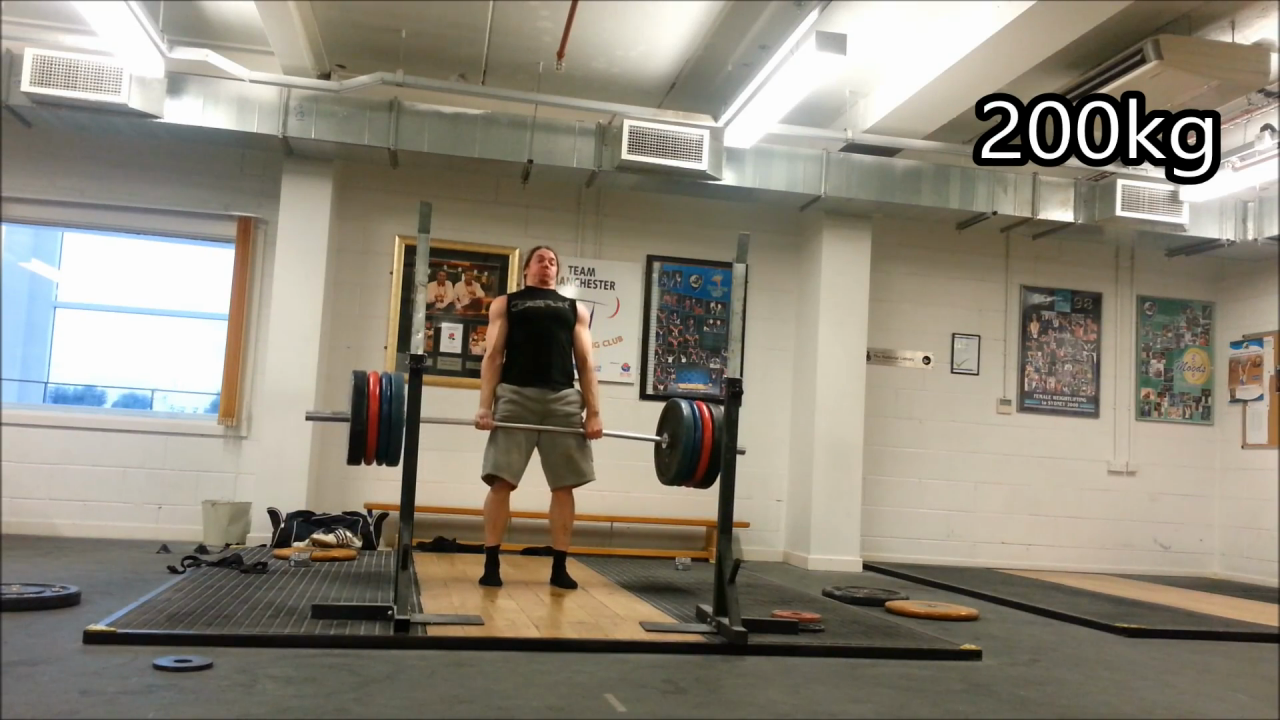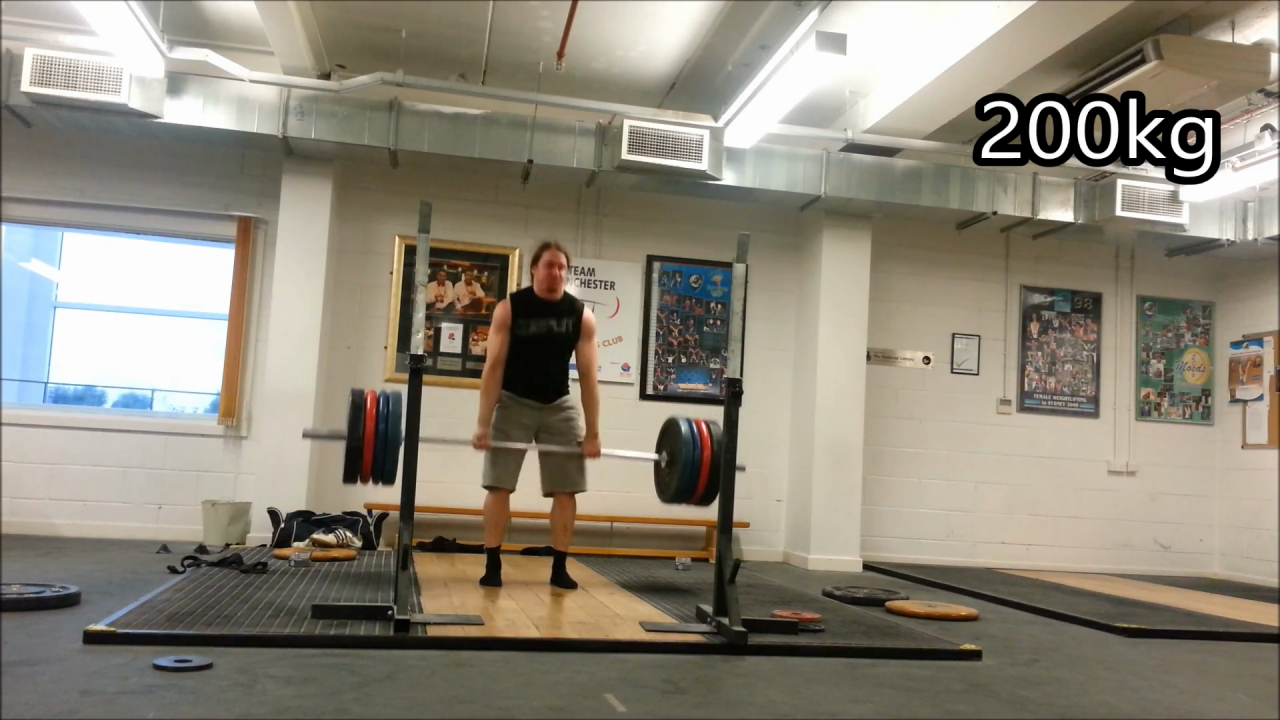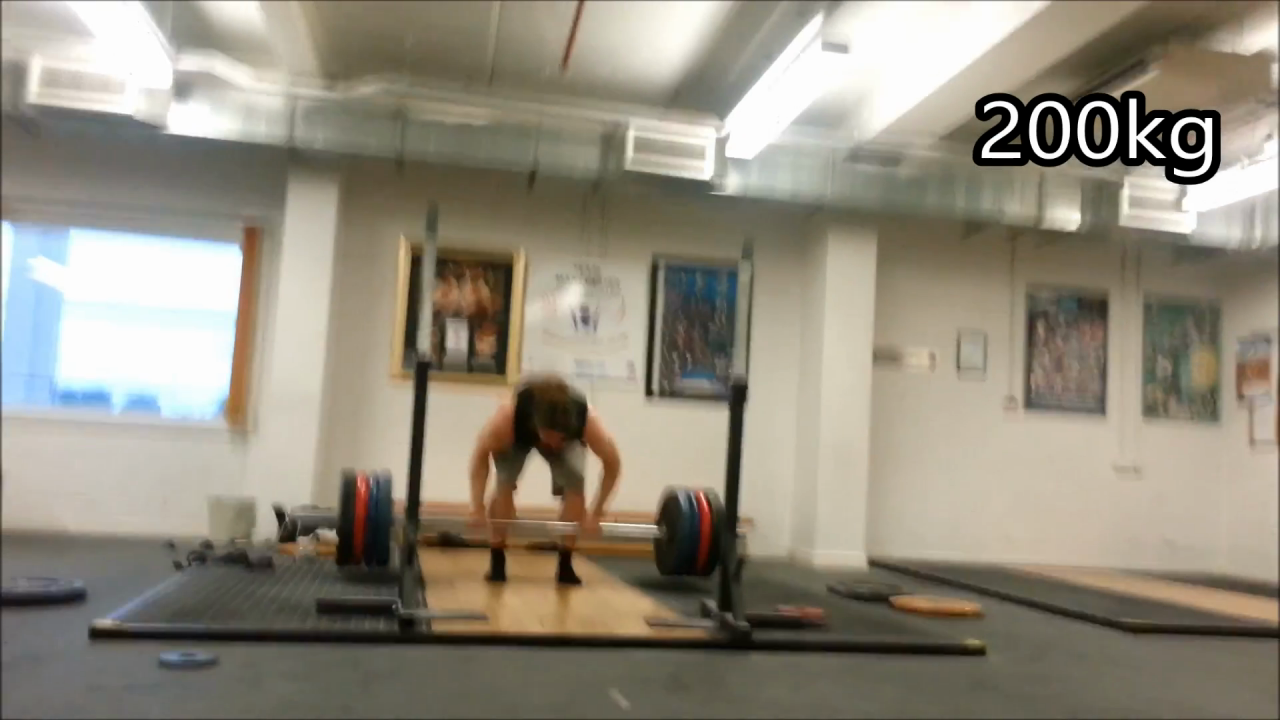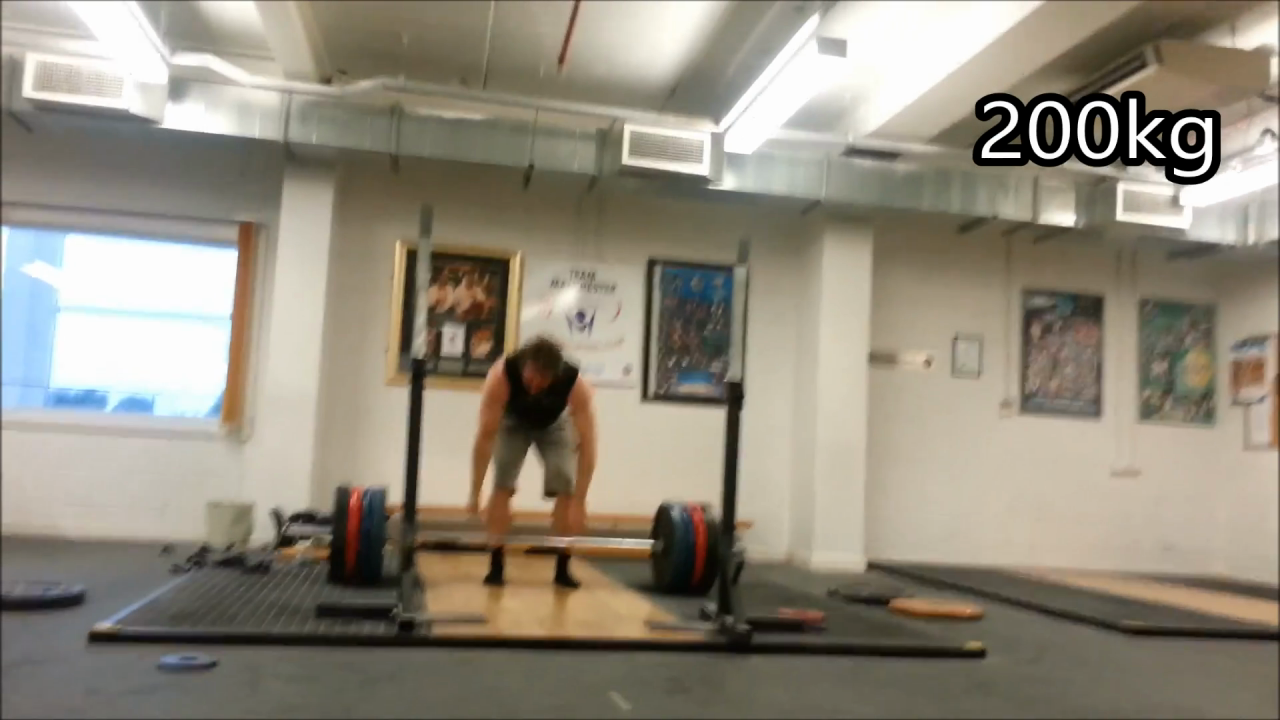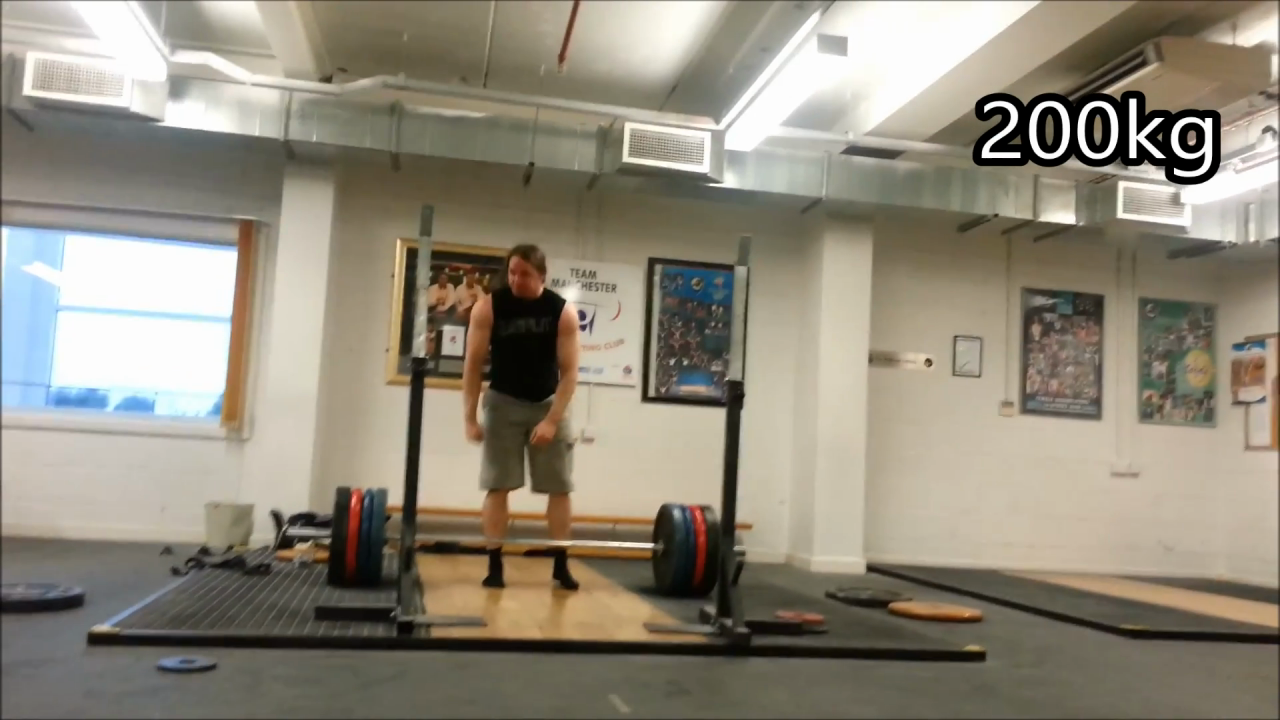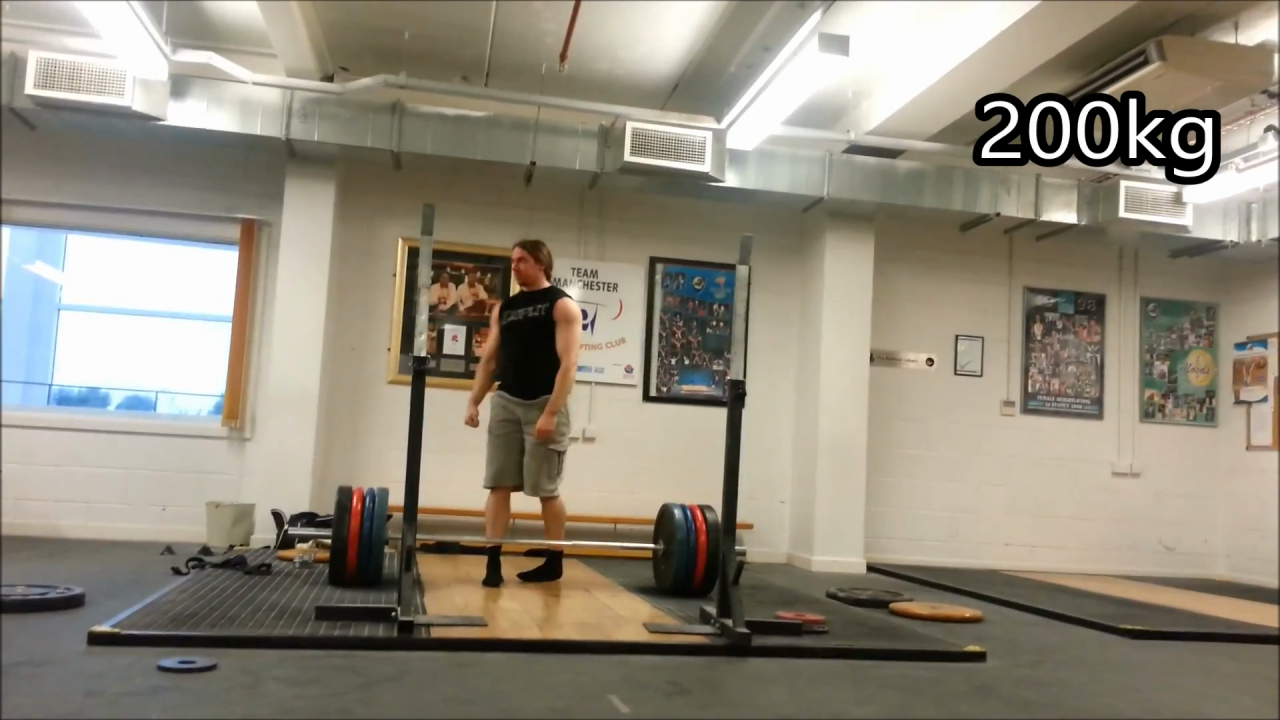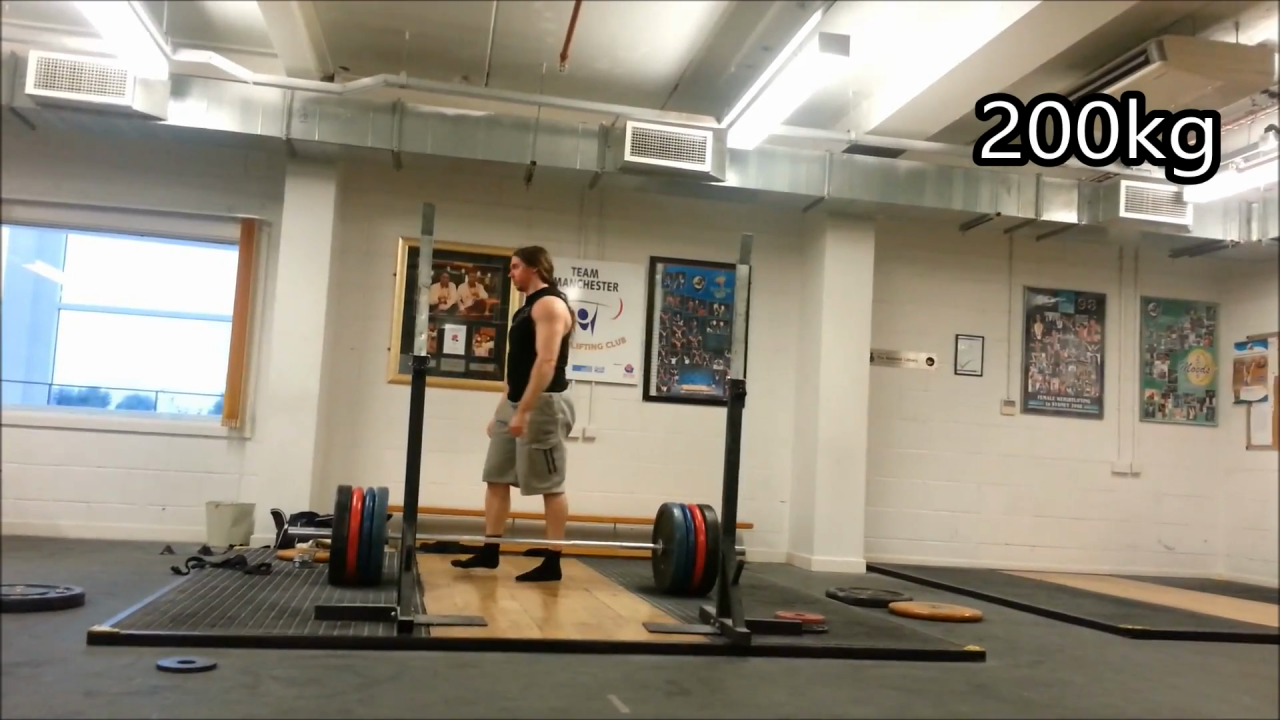
dt=0.4s
person 1, frame 1
left shoulder: (574, 308)
right shoulder: (506, 303)
left elbow: (585, 361)
right elbow: (493, 355)
left wrist: (593, 412)
right wrist: (485, 405)
left hip: (564, 400)
right hip: (516, 396)
left knee: (564, 486)
right knee: (501, 482)
left ankle: (559, 568)
right ankle: (491, 566)
person 1, frame 2
left shoulder: (582, 315)
right shoulder: (510, 308)
left elbow: (588, 376)
right elbow: (493, 367)
left wrist: (592, 432)
right wrist: (484, 423)
left hip: (558, 408)
right hip: (513, 403)
left knee: (566, 488)
right knee: (499, 484)
left ankle: (559, 568)
right ankle: (492, 566)
person 1, frame 3
left shoulder: (588, 424)
right shoulder: (509, 417)
left elbow: (613, 464)
right elbow: (480, 456)
left wrist: (596, 513)
right wrist: (478, 505)
right hip: (517, 436)
left knee: (574, 487)
right knee: (505, 483)
left ankle: (565, 566)
right ankle: (497, 564)
person 1, frame 4
left shoulder: (576, 384)
right shoulder: (501, 375)
left elbow: (587, 447)
right elbow: (485, 437)
left wrist: (579, 502)
right wrist: (475, 493)
left hip: (554, 423)
right hip: (513, 419)
left knee: (566, 490)
right knee: (502, 485)
left ankle: (562, 569)
right ankle: (496, 566)
person 1, frame 5
left shoulder: (563, 312)
right shoulder: (488, 307)
left elbow: (569, 372)
right elbow: (473, 365)
left wrist: (552, 420)
right wrist: (470, 417)
left hip: (548, 405)
right hip: (503, 403)
left knee: (559, 488)
right knee: (497, 486)
left ankle: (561, 565)
right ankle: (495, 566)
person 1, frame 6
left shoulder: (563, 305)
right shoulder: (504, 308)
left elbow: (568, 363)
right elbow: (490, 358)
left wrist: (551, 412)
right wrist: (474, 401)
left hip: (546, 405)
right hip: (506, 403)
left knee: (547, 489)
right knee: (498, 485)
left ankle: (553, 563)
right ankle: (494, 563)
person 1, frame 7
left shoulder: (549, 305)
right shoulder: (530, 308)
left elbow: (547, 361)
left wrist: (524, 410)
right wrist: (506, 409)
left hip: (544, 404)
right hip: (518, 405)
left knee: (551, 485)
right knee: (496, 478)
left ankle: (552, 563)
right ankle: (490, 551)
